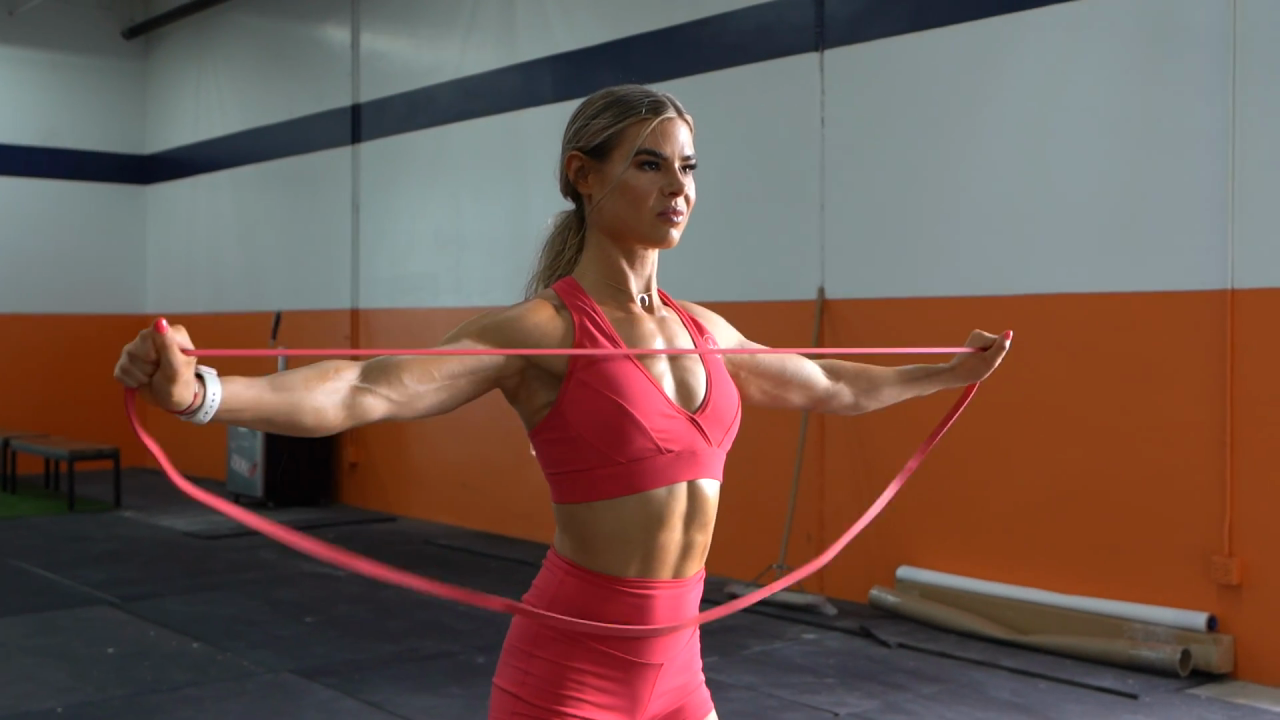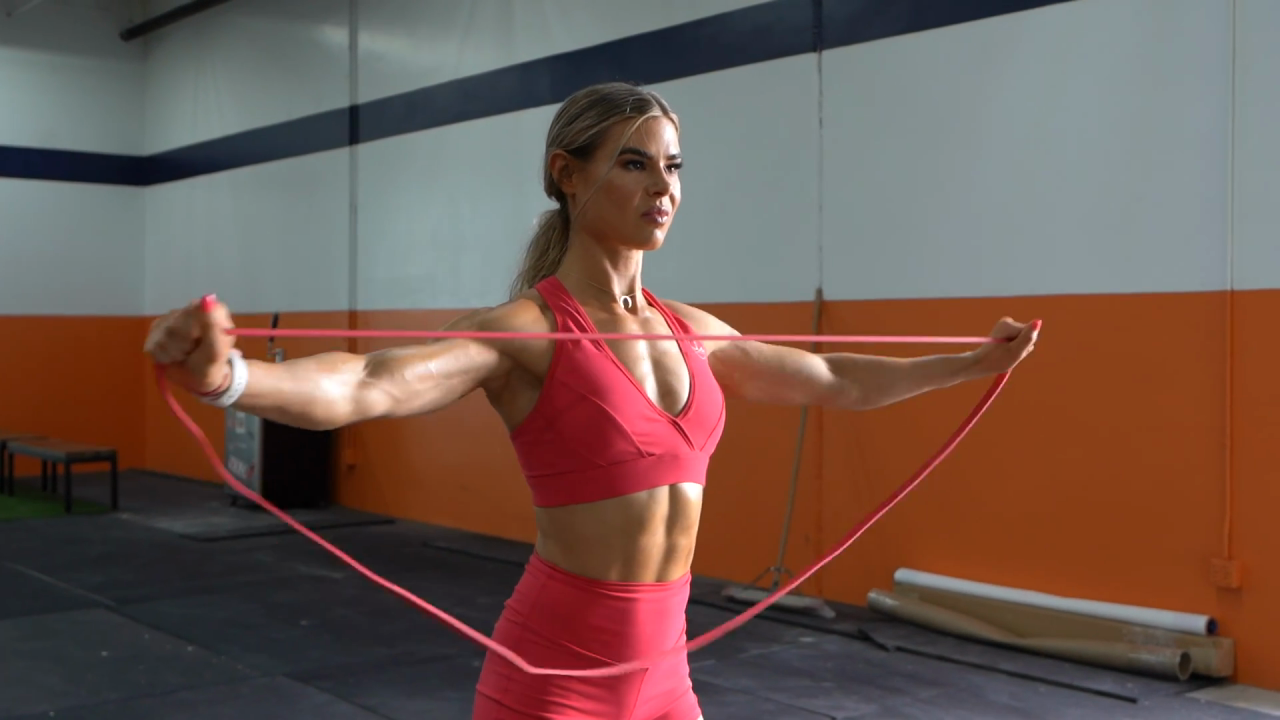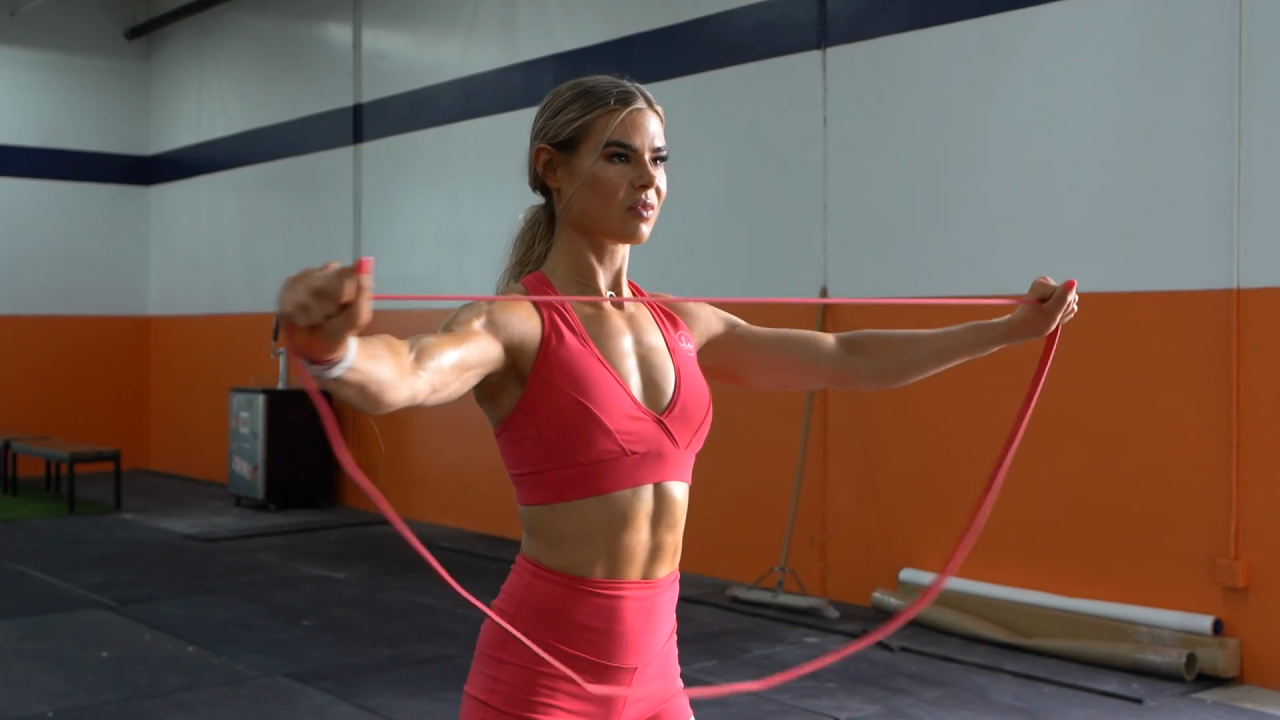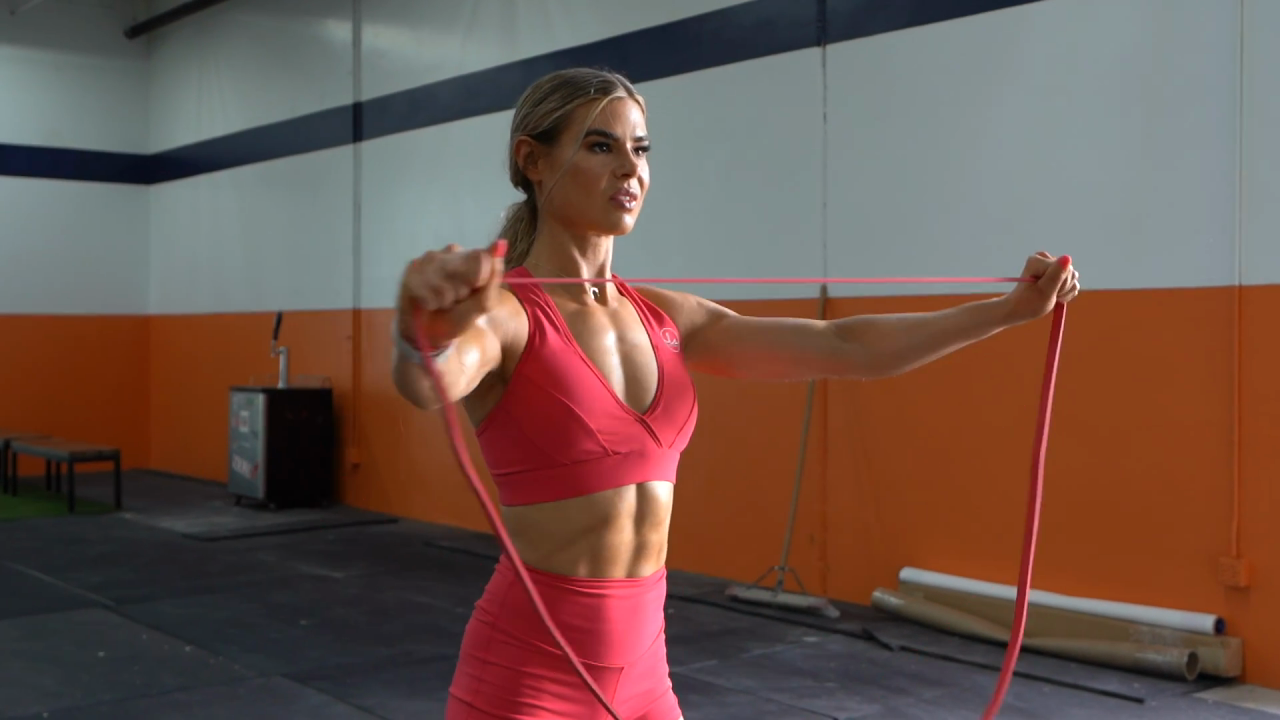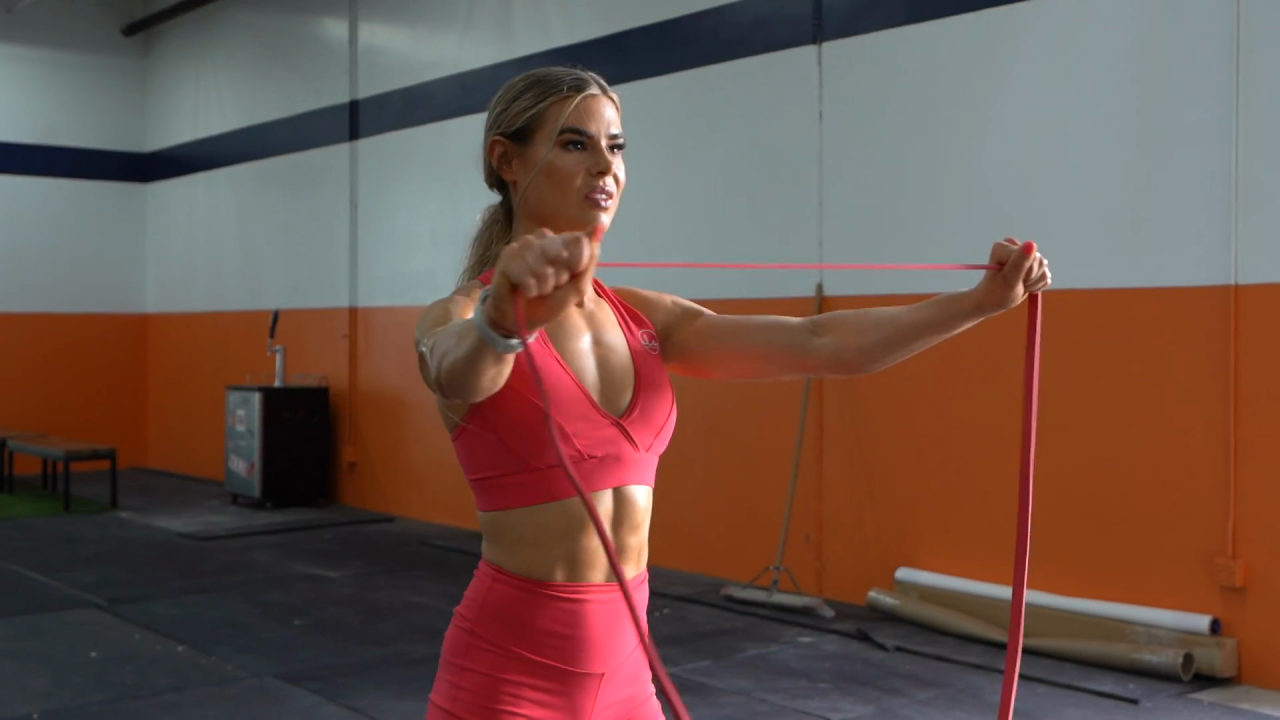
dt=0.2s
person 1, frame 1
left shoulder: (697, 330)
right shoulder: (535, 329)
left elbow: (827, 386)
right elbow: (362, 394)
left wrist: (955, 372)
right wrist: (197, 393)
person 1, frame 2
left shoulder: (687, 331)
right shoulder: (520, 330)
left elbow: (835, 380)
right elbow: (366, 387)
left wrist: (976, 361)
right wrist: (226, 374)
person 1, frame 3
left shoulder: (678, 326)
right shoulder: (509, 322)
left elbow: (850, 360)
right elbow: (405, 374)
left wrist: (1011, 328)
right wrist: (331, 347)
person 1, frame 4
left shoulder: (666, 319)
right shoulder: (491, 316)
left elbow: (846, 348)
right elbow: (430, 379)
left wrist: (1011, 307)
right wrist: (426, 335)
person 1, frame 5
left shoulder: (645, 319)
right shoulder: (465, 319)
left elbow: (818, 344)
right elbow: (457, 371)
left wrist: (981, 301)
right wrist: (504, 317)
